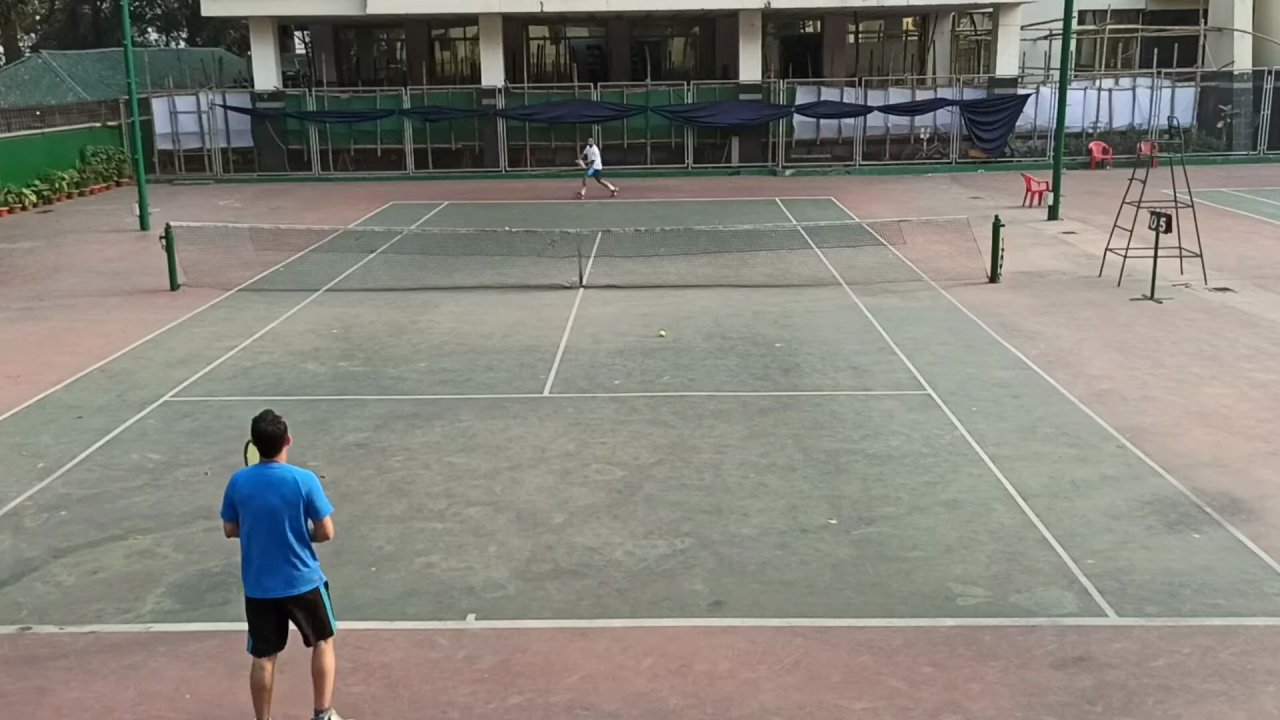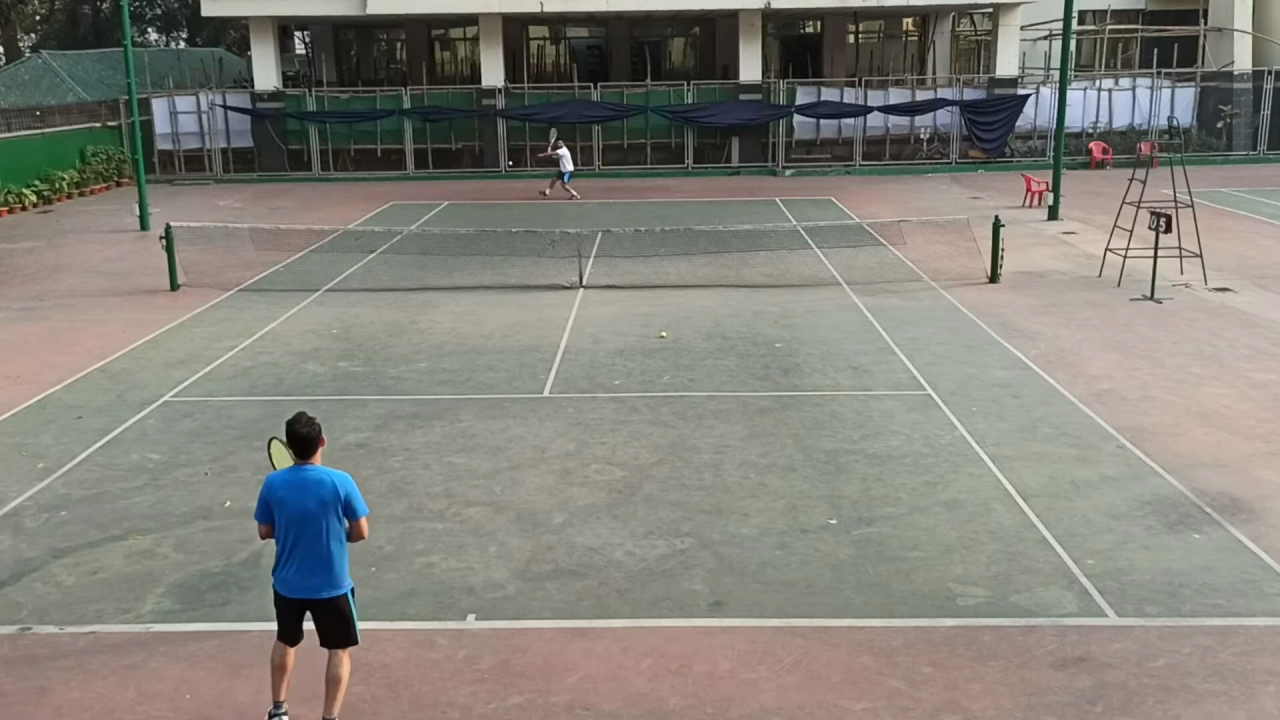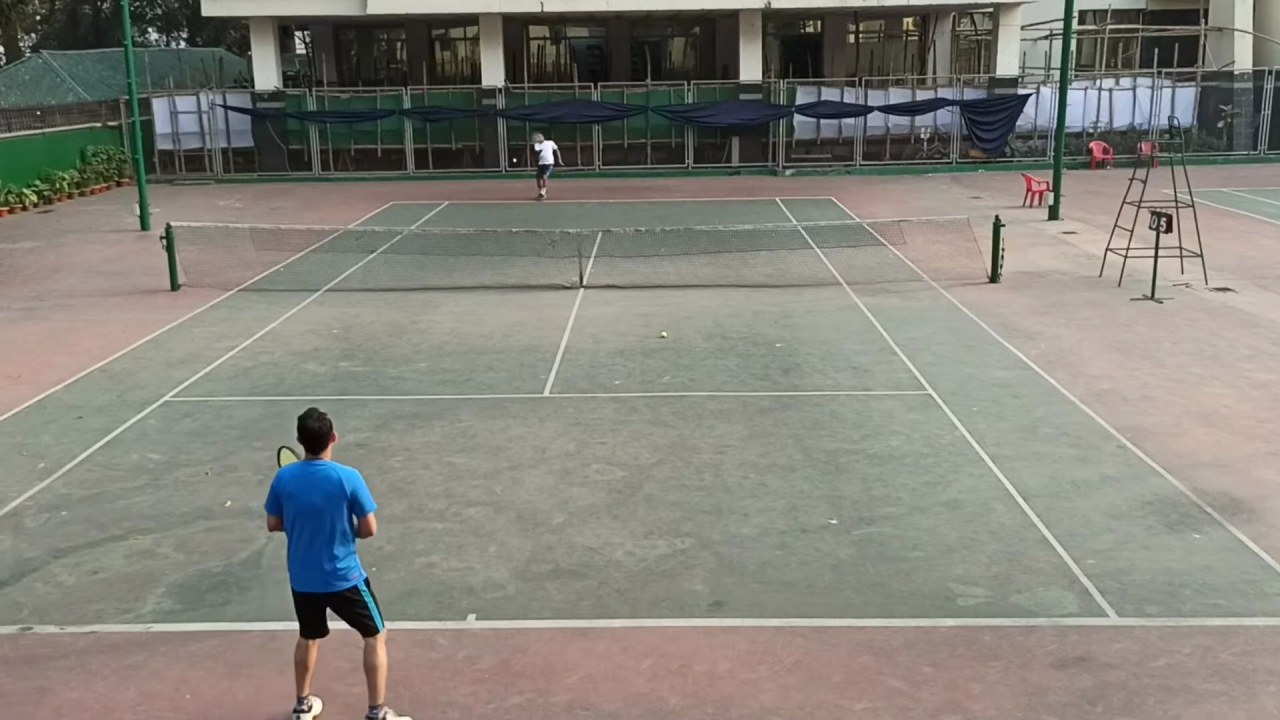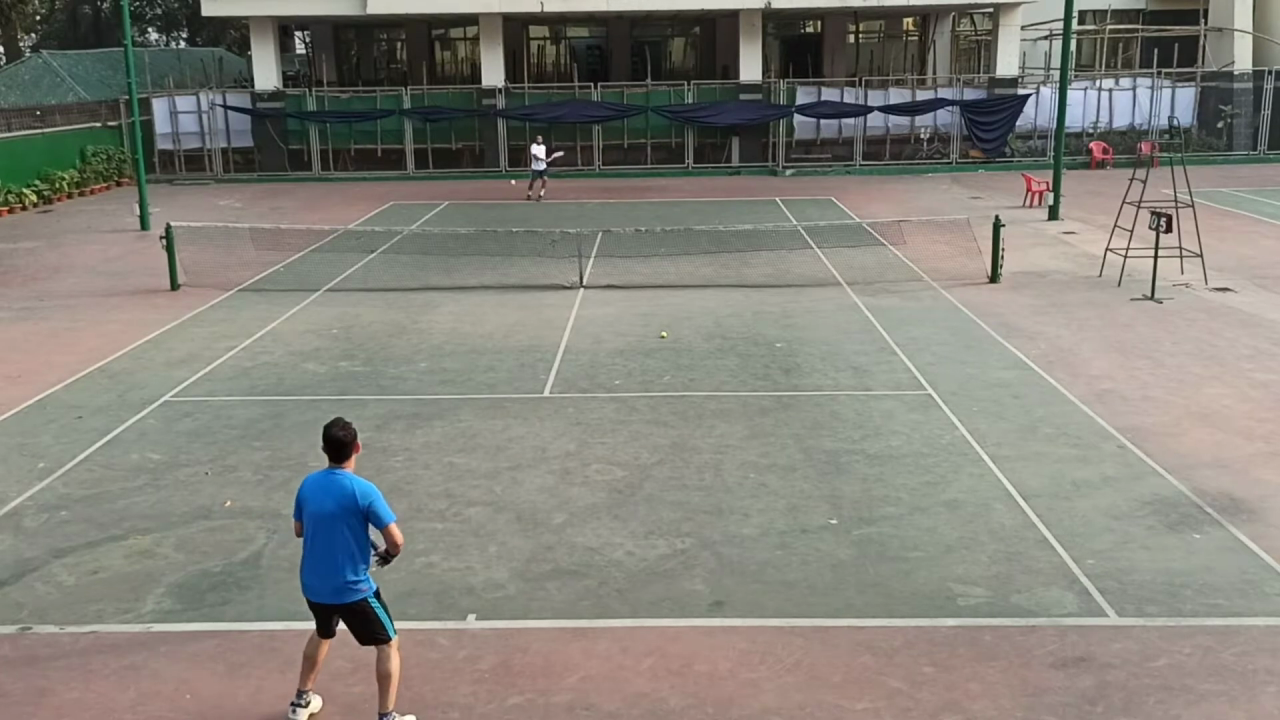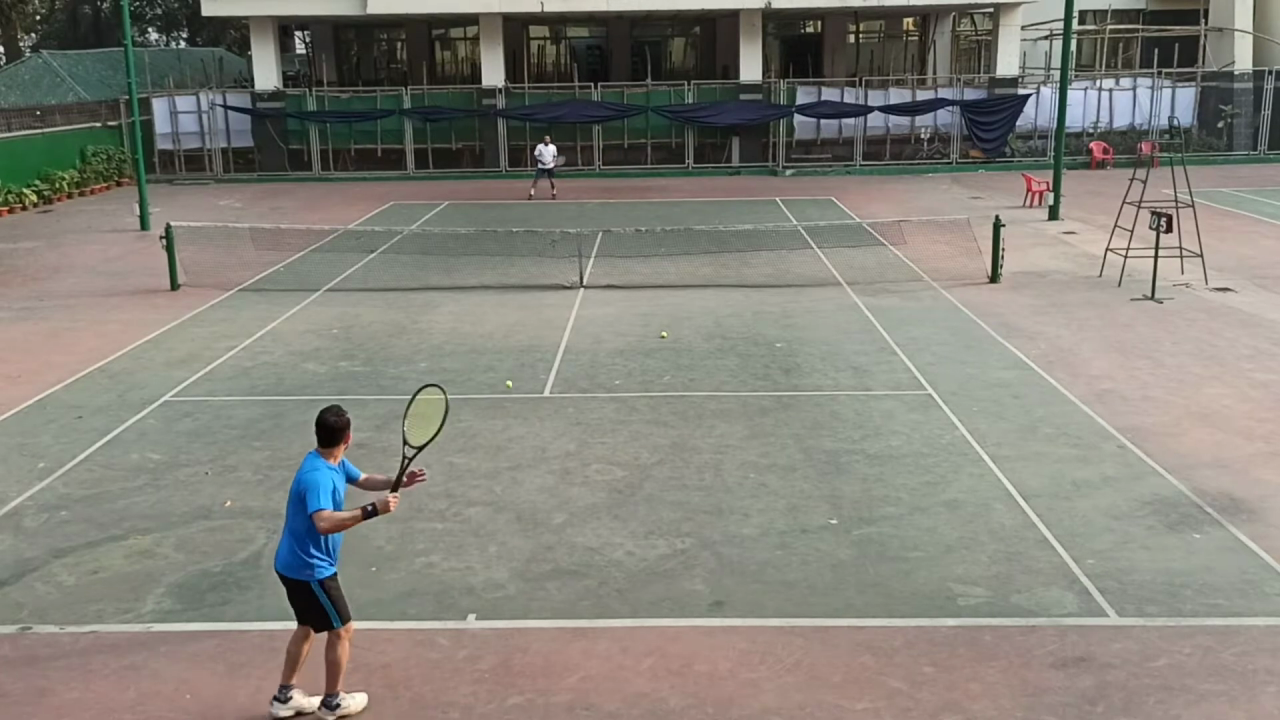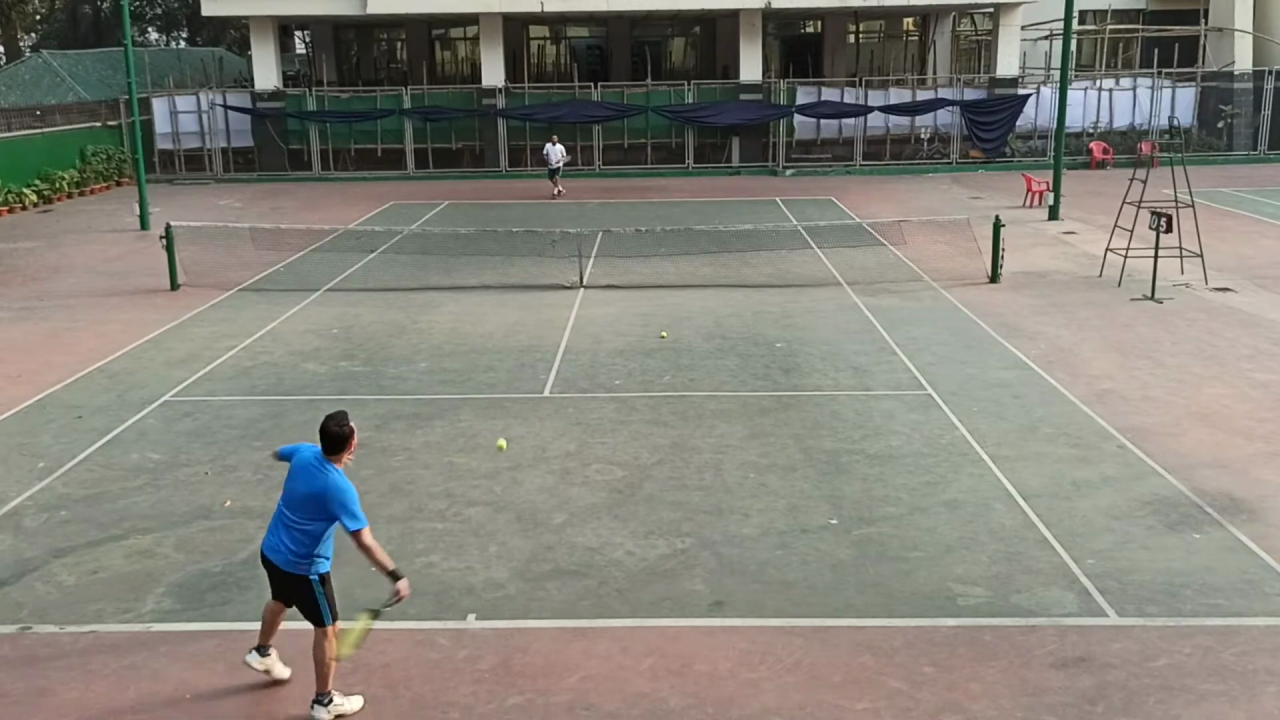
dt=0.4s
person 1, frame 1
left shoulder: (238, 482)
right shoulder: (304, 480)
left elbow: (230, 530)
right elbow: (325, 533)
left hip: (258, 587)
right hip: (303, 581)
left knee: (264, 657)
right knee: (323, 642)
person 1, frame 2
left shoulder: (273, 483)
right shoulder: (340, 482)
left elbow: (264, 532)
right elbow: (360, 532)
left hip: (287, 584)
right hip: (332, 586)
left knee: (285, 643)
right knee: (339, 651)
person 1, frame 3
left shoulder: (283, 477)
right shoulder: (348, 477)
left elbow: (273, 524)
right elbow: (369, 528)
left hip: (302, 579)
right hip: (344, 578)
left knee: (308, 638)
right knee: (375, 636)
person 1, frame 4
left shoulder: (309, 484)
right shoulder: (364, 491)
right elbow: (395, 540)
right wrist: (386, 555)
left hip: (313, 586)
right hip: (353, 588)
left knee: (322, 634)
right knee: (388, 645)
person 1, frame 5
left shoulder: (334, 464)
right shoulder: (317, 476)
left elbow: (364, 480)
right elbow: (324, 523)
left wrist: (399, 482)
right wrist: (371, 510)
left hip: (294, 565)
right hip: (309, 569)
left knee: (306, 627)
right knee: (341, 631)
person 1, frame 6
left shoulder: (305, 453)
right shoulder: (341, 490)
left elbow: (279, 454)
right elbow: (365, 541)
right wrist: (396, 576)
left hip: (272, 553)
right hip: (303, 566)
left knee: (280, 602)
right knee: (327, 629)
left ankle: (262, 653)
